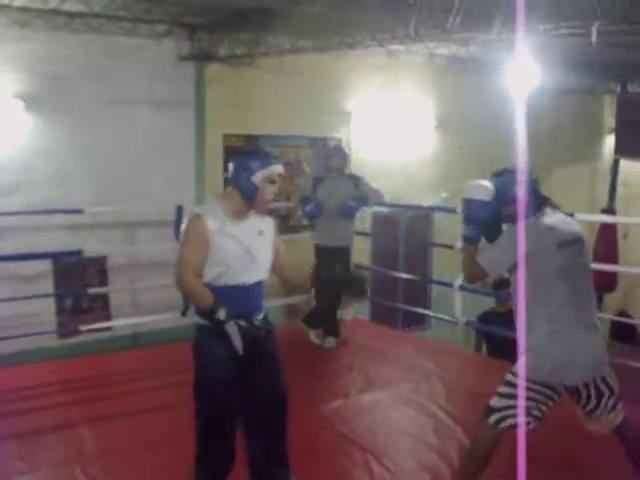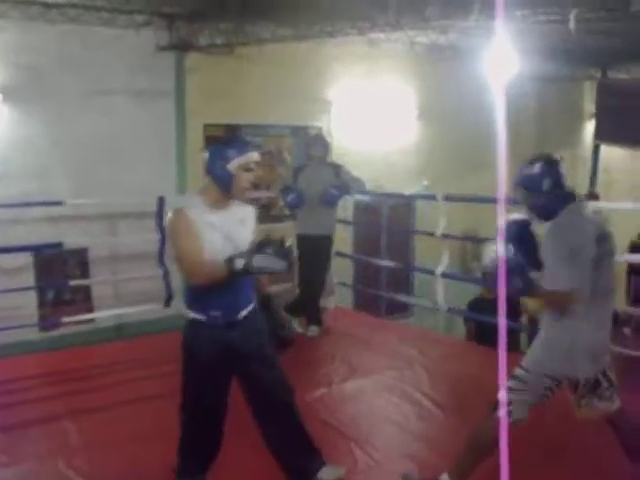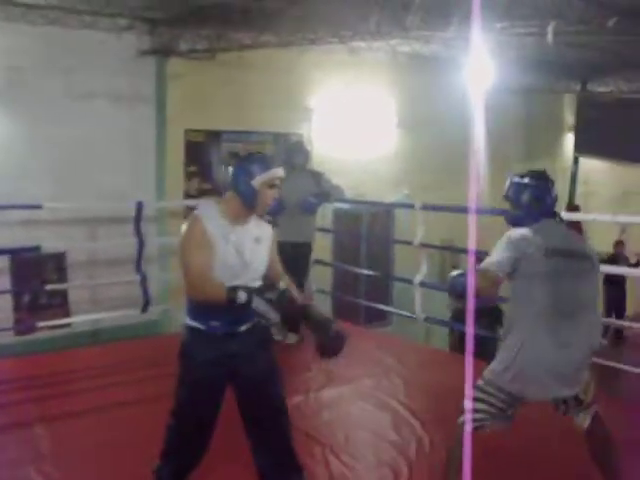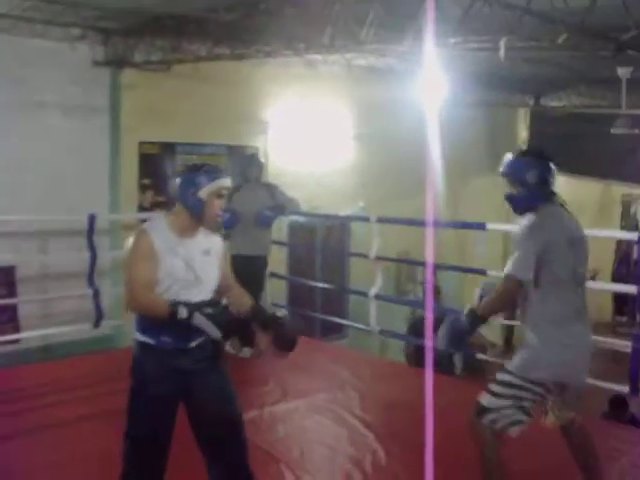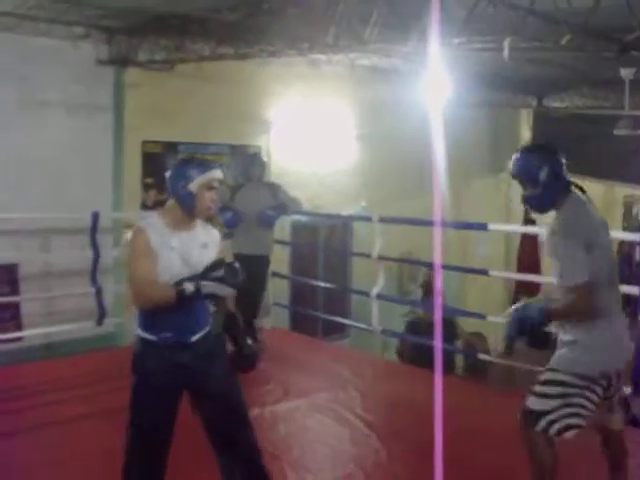
dt=0.3s
person 1, frame 1
left shoulder: (266, 225)
right shoulder: (205, 222)
left elbow: (285, 269)
right elbow: (187, 280)
right wrist: (225, 318)
left hip: (254, 331)
right hip: (215, 338)
left knee: (271, 404)
right knee: (216, 416)
person 1, frame 2
left shoulder: (247, 212)
right shoulder: (186, 215)
right elbow: (196, 272)
right wrist: (245, 262)
left hip: (249, 323)
right hip: (207, 331)
left knee: (275, 397)
right knee: (203, 407)
person 1, frame 3
left shoulder: (264, 231)
right shoulder: (202, 223)
left elbow: (278, 280)
right elbow: (199, 285)
right wrist: (249, 297)
left hip: (249, 337)
right hip: (204, 339)
left knee: (268, 413)
right knee: (193, 417)
person 1, frame 4
left shoulder: (214, 243)
right shoulder: (150, 237)
left elbow: (230, 290)
right elbow: (138, 298)
left wrist: (261, 317)
right wrist: (188, 312)
left hip: (201, 352)
right hip: (156, 356)
left knee: (225, 427)
right knee: (146, 435)
person 1, frame 5
left shoulder: (210, 234)
right shoulder: (146, 234)
right elbow: (144, 296)
left wrist: (237, 327)
right wrist: (196, 285)
left hip: (205, 345)
right hip: (159, 351)
left knee: (232, 422)
right knee: (149, 430)
person 2, frame 1
left shoulder: (525, 232)
right shoulder: (569, 226)
left elbow: (472, 273)
left wrist: (472, 227)
right wrist: (495, 232)
left hip: (548, 354)
right hip: (589, 350)
left knee: (492, 424)
person 2, frame 2
left shoulder: (560, 232)
right shoulder: (591, 223)
left elbow: (560, 300)
left wrist: (525, 284)
left hip: (561, 346)
right hip: (595, 342)
left knee: (502, 415)
right knee: (611, 410)
person 2, frame 3
left shoulder: (519, 239)
right shoulder: (583, 247)
left elbow: (483, 286)
right elbow: (584, 305)
left wrist: (460, 282)
left hip: (521, 360)
right hip: (570, 361)
left knee: (467, 428)
right knee: (591, 422)
person 2, frame 4
left shoulder: (535, 227)
right shoulder: (570, 225)
left elbow: (510, 289)
left wrist: (470, 318)
left hip: (544, 350)
right hip: (576, 348)
left knee: (487, 422)
right knee: (569, 422)
person 2, frame 5
left shoulder: (565, 227)
right shoulder: (582, 210)
left elbow: (585, 301)
left wrist: (537, 314)
right wrist: (552, 306)
left hip: (588, 347)
right hip: (612, 342)
left knee: (535, 422)
right knee: (606, 422)
person 3, frame 1
left shoulder: (355, 182)
right shoulder: (317, 183)
left elbow: (378, 196)
right elbow: (307, 202)
left wrist: (361, 200)
right wrist: (306, 205)
left hip: (343, 242)
right hip: (322, 241)
left knee: (336, 287)
right knee: (324, 287)
left ankle: (313, 322)
right ankle: (330, 330)
person 3, frame 2
left shoulder: (336, 170)
right shoulder: (298, 172)
left elbow: (359, 184)
right elbow: (288, 190)
left wrist: (343, 189)
right wrist: (288, 194)
left hip: (325, 230)
right hip: (304, 230)
left knee: (318, 275)
right knee: (307, 276)
left ankle: (295, 310)
right ankle: (313, 319)
person 3, frame 3
left shoulder: (316, 178)
right shoulder: (281, 179)
left elbow: (339, 192)
left wrist: (323, 196)
right wrist: (272, 204)
left hip: (304, 238)
right hip: (284, 237)
left knee: (298, 281)
left ankle: (289, 325)
right ankle: (291, 326)
person 3, frame 4
left shoulder: (271, 191)
right shoulder: (234, 193)
left elbow: (294, 205)
right elbow: (223, 214)
left wrist: (278, 210)
right wrist: (226, 216)
left hip: (260, 252)
right hip: (238, 251)
left knee: (255, 292)
person 3, frame 5
left shoulder: (273, 189)
right shoulder: (236, 191)
left elbow: (295, 204)
right elbow: (224, 210)
left wrist: (281, 209)
right wrist: (226, 214)
left hip: (262, 251)
right hip: (240, 250)
left knee: (255, 293)
right knee: (243, 293)
left ankle: (247, 334)
right ankle: (247, 333)
